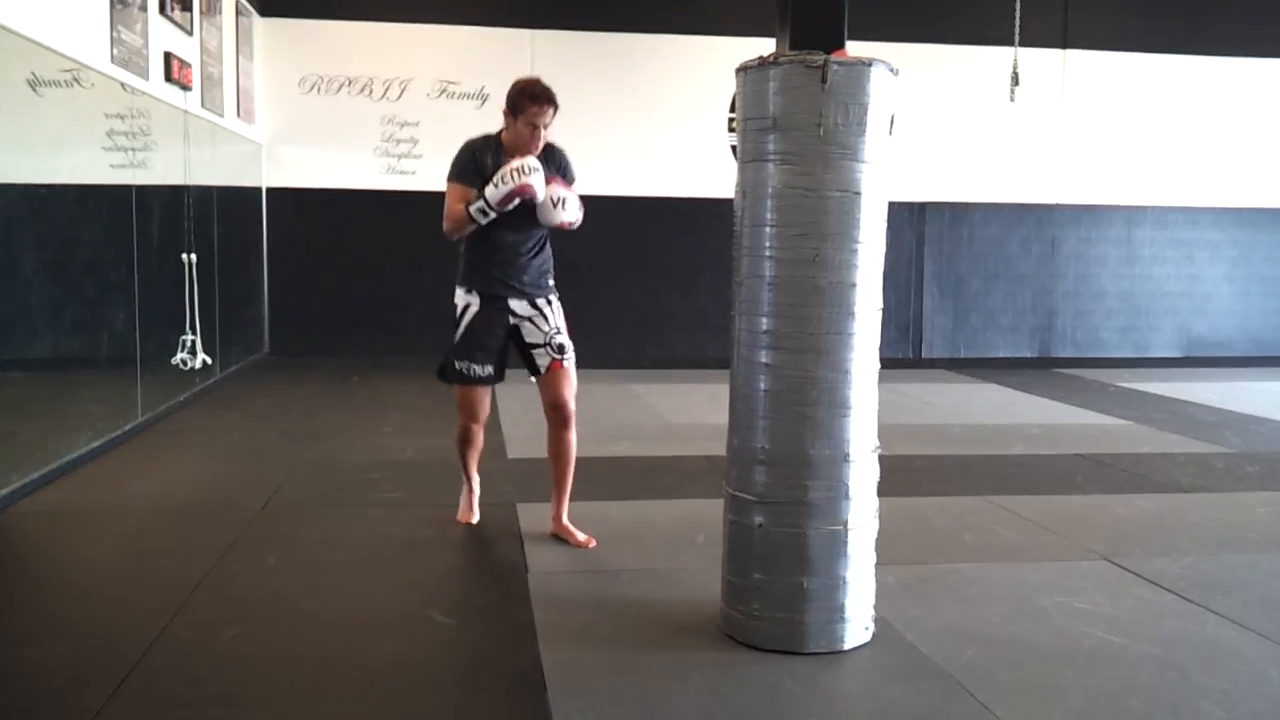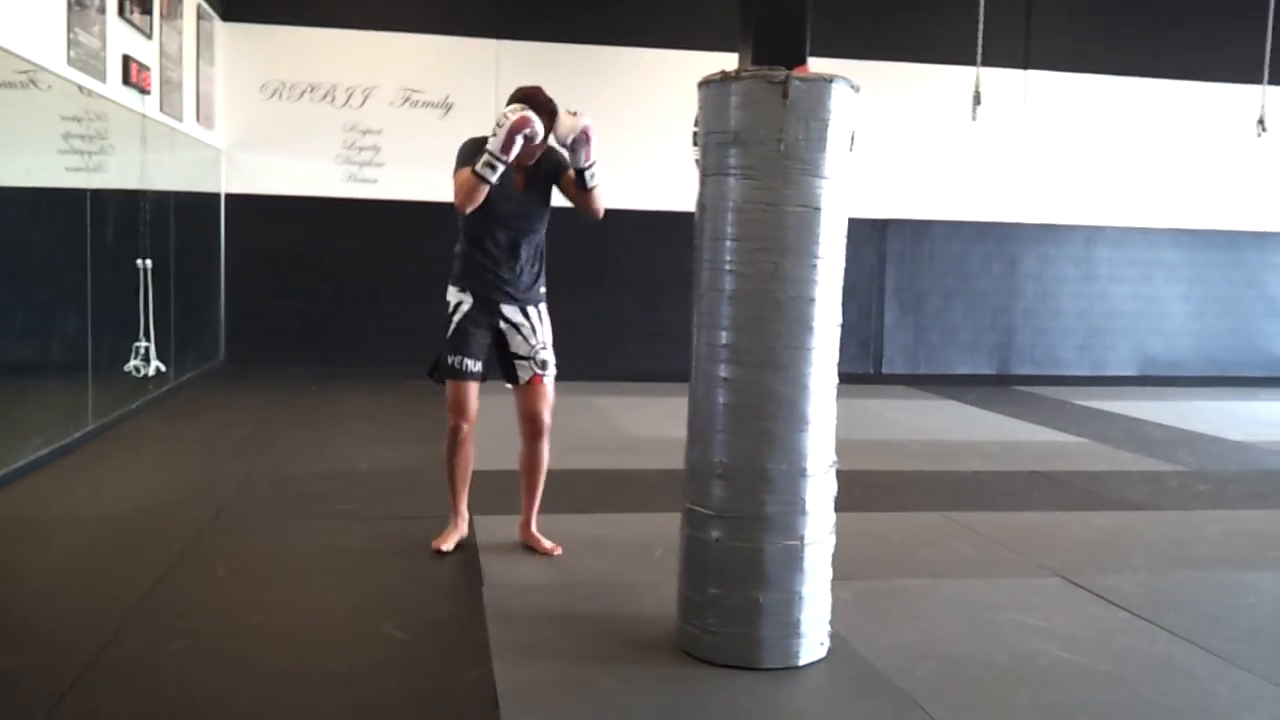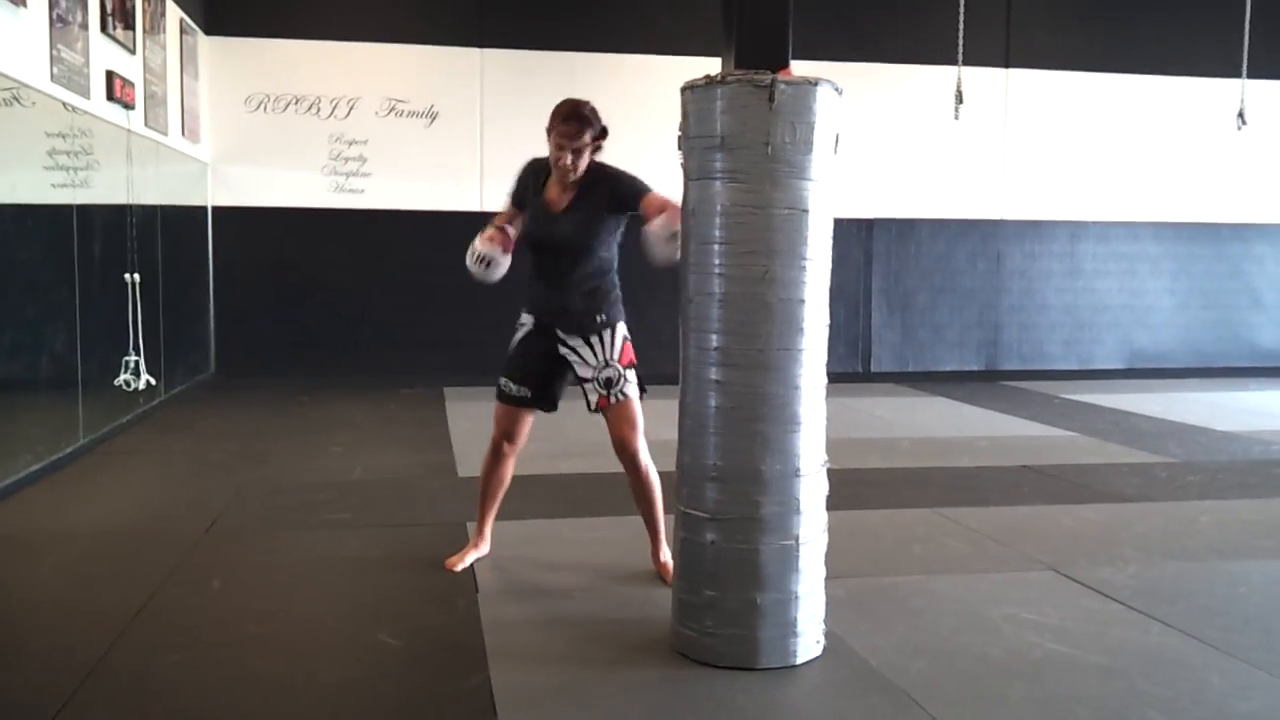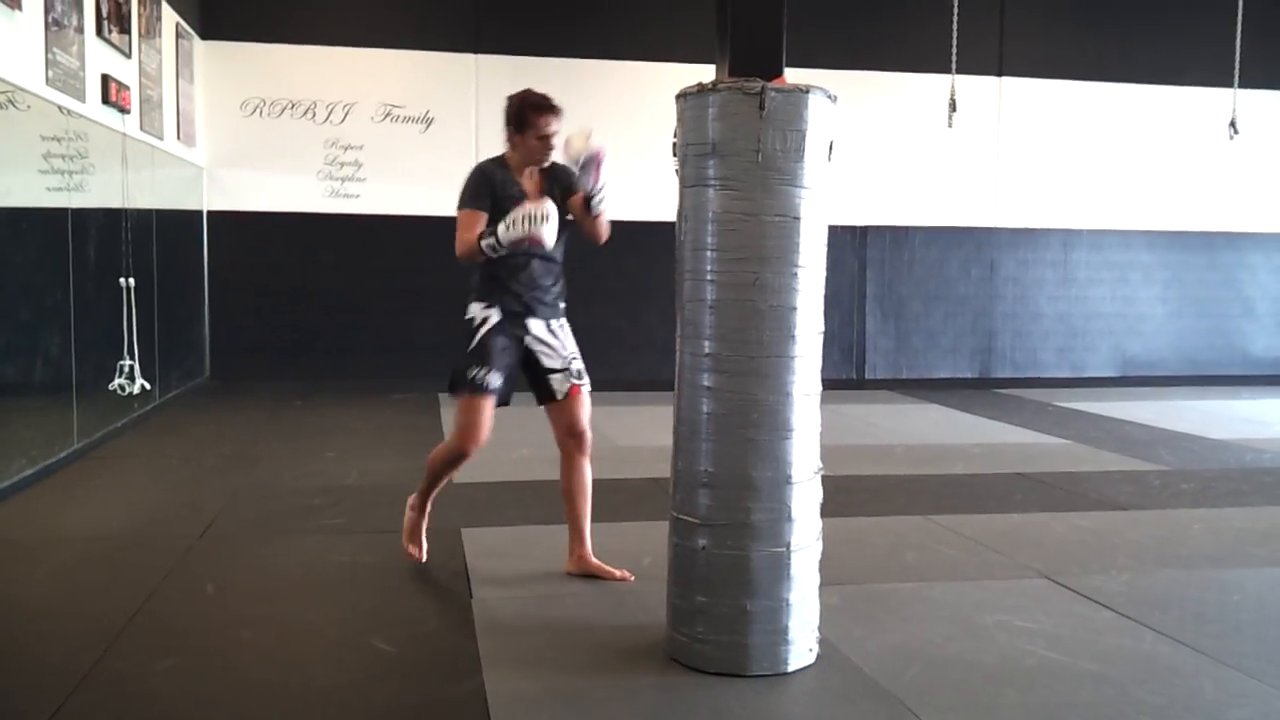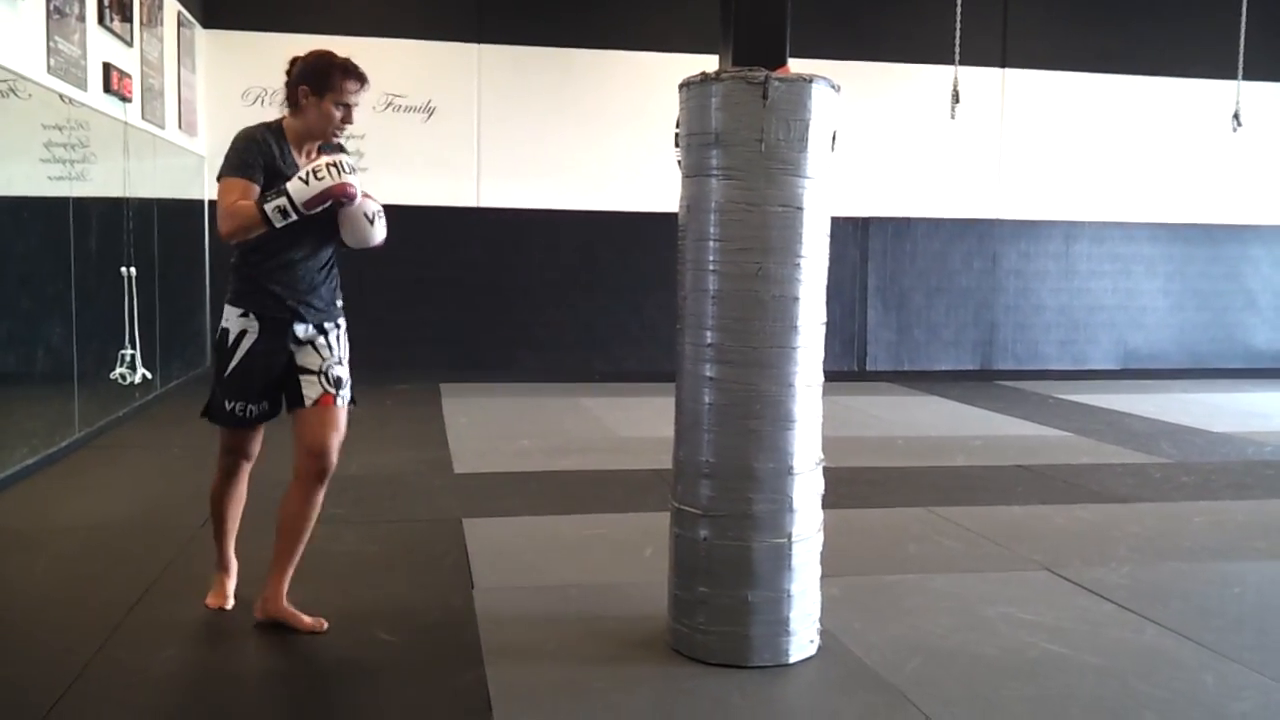
dt=1s
person 1, frame 1
left shoulder: (555, 159)
right shoulder: (476, 154)
left elbow: (572, 217)
right elbow: (451, 226)
left wrist: (568, 213)
right wrist: (497, 196)
left hip: (536, 294)
right hip: (481, 296)
left knee: (563, 407)
right knee: (471, 417)
left ankle: (560, 518)
right ankle: (471, 486)
person 1, frame 2
left shoulder: (550, 159)
right shoulder: (476, 149)
left elbow: (594, 211)
right elbow: (464, 203)
left wrist: (584, 156)
right wrist: (501, 147)
left hip: (526, 302)
right hip: (473, 298)
left knee: (537, 420)
right knee: (461, 416)
left ankle: (529, 526)
right ankle: (458, 518)
person 1, frame 3
left shoulder: (613, 184)
right shoulder: (532, 175)
left elbow: (672, 213)
right elbow: (507, 226)
left wrist: (676, 225)
right wrist: (494, 237)
left hip: (598, 328)
right hip: (540, 324)
left knee: (631, 447)
right knee: (504, 440)
left ankle: (661, 552)
right ankle: (481, 539)
person 1, frame 4
left shoulder: (559, 177)
right shoulder: (488, 176)
left elbow: (598, 233)
right elbow: (464, 247)
left wrist: (592, 185)
right wrist: (507, 234)
left hip: (548, 316)
right hip: (498, 311)
left knee: (577, 436)
right knee: (469, 441)
left ankle: (580, 554)
right ankle: (419, 505)
person 1, frame 5
left shoulder: (337, 157)
right shoulder: (255, 144)
right elbow: (230, 224)
right wrist: (300, 194)
left hip: (321, 318)
right hip: (256, 320)
left knee: (320, 460)
right knee: (236, 458)
left ankle: (275, 595)
right ankle: (226, 569)
